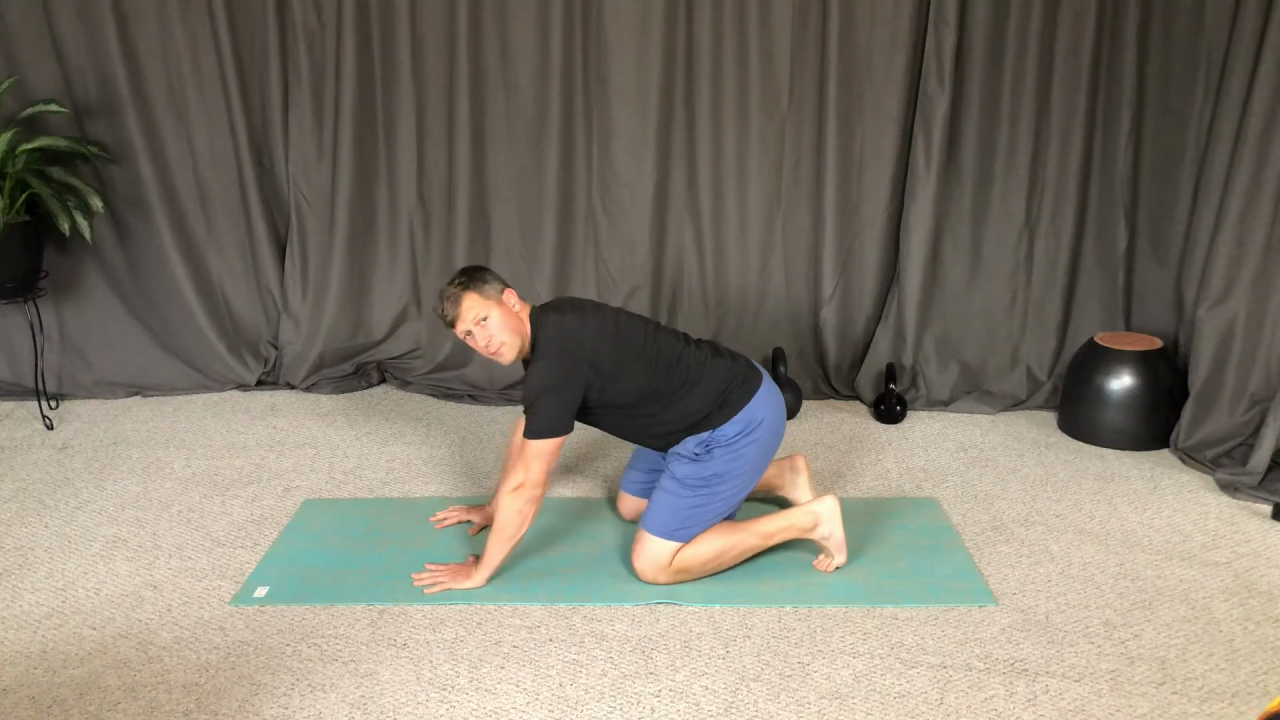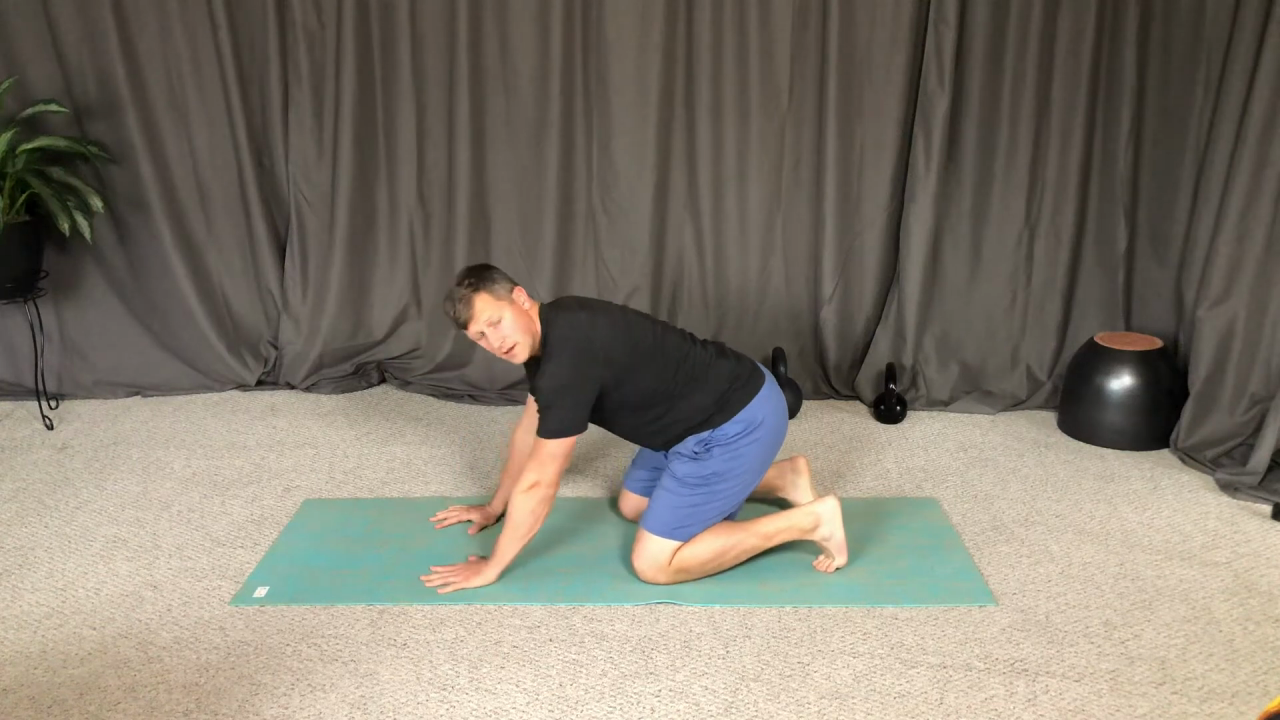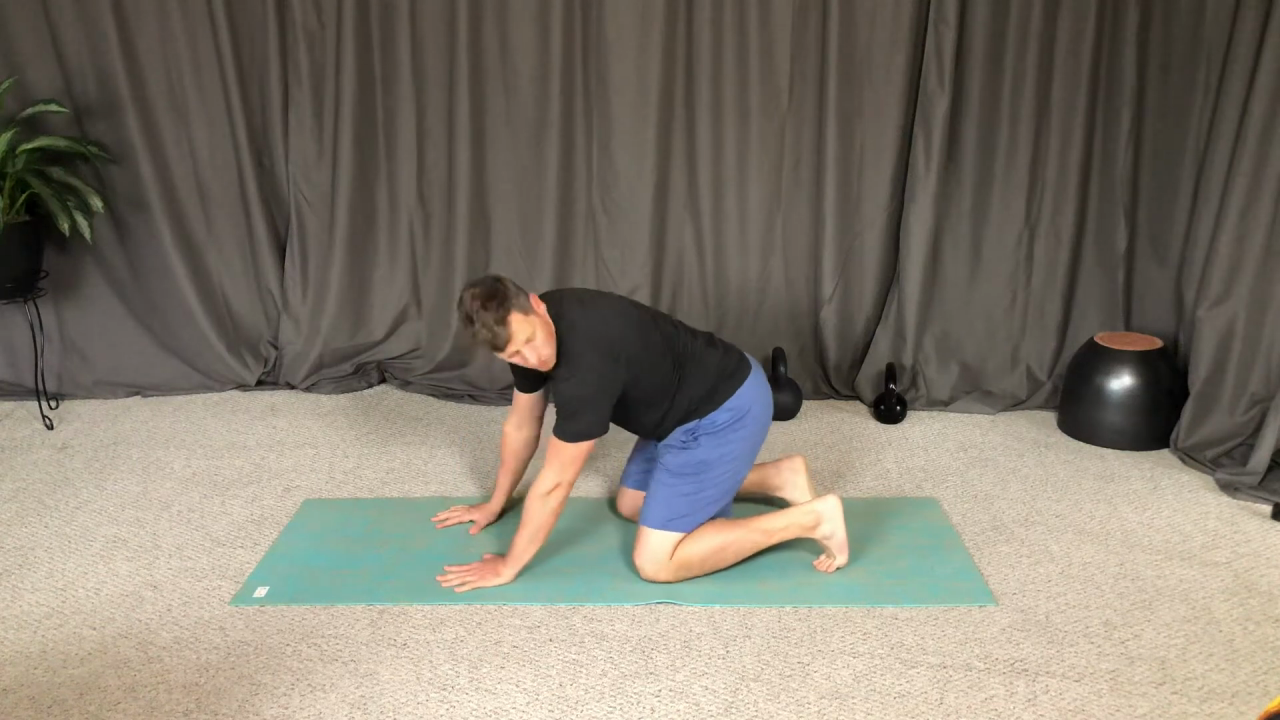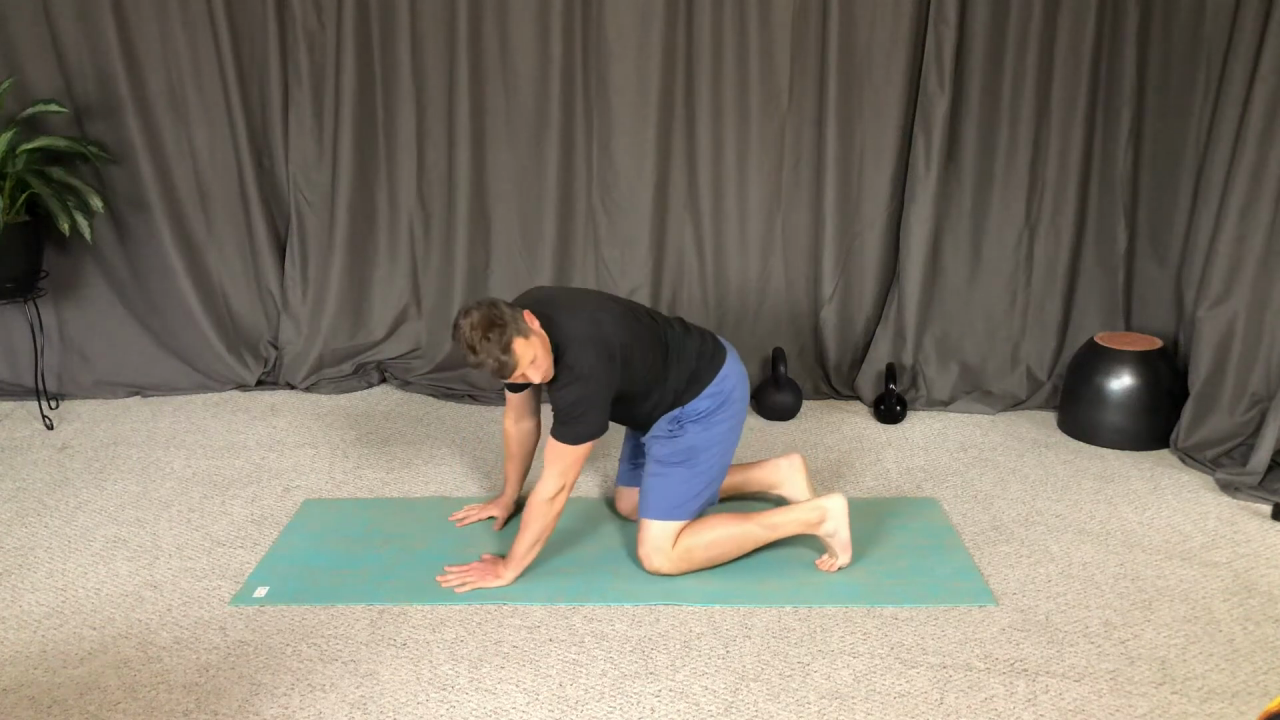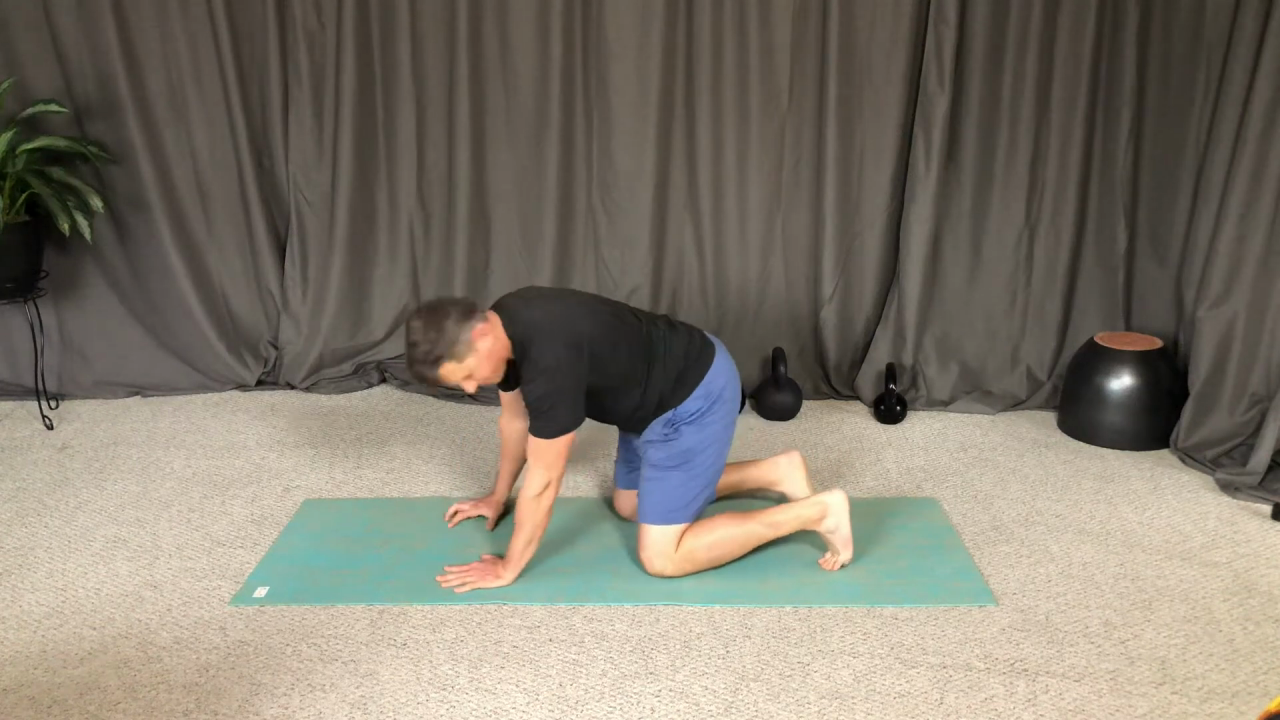
dt=0.2s
person 1, frame 1
left shoulder: (556, 359)
right shoulder: (546, 330)
left elbow: (527, 484)
right elbow: (528, 428)
left wrist: (480, 571)
right wrist: (492, 509)
left hip: (738, 422)
right hip: (716, 402)
left knee: (653, 564)
right knee: (631, 507)
left ankle: (809, 519)
right ankle: (780, 476)
person 1, frame 2
left shoulder: (567, 360)
right shoulder: (534, 333)
left elbow: (537, 482)
right elbow: (531, 427)
left wrist: (491, 567)
right wrist: (495, 507)
left hip: (739, 421)
right hip: (707, 409)
left knee: (653, 563)
right knee: (633, 506)
left ankle: (809, 520)
right ankle: (779, 477)
person 1, frame 3
left shoulder: (587, 361)
right shoulder: (525, 333)
left elbow: (554, 483)
right elbow: (522, 422)
left wrist: (507, 567)
right wrist: (496, 502)
left hip: (726, 407)
right hip: (689, 398)
left knee: (656, 562)
right knee: (630, 505)
left ankle: (812, 518)
right ankle: (780, 476)
person 1, frame 4
left shoulder: (583, 366)
right shoulder: (513, 336)
left elbow: (555, 486)
right elbow: (520, 418)
left wrist: (508, 568)
right wrist: (508, 496)
left hip: (707, 392)
right hip: (665, 388)
left knee: (660, 553)
right knee: (630, 503)
left ankle: (816, 514)
right ankle: (776, 474)
person 1, frame 5
left shoulder: (550, 359)
right shoulder: (504, 323)
left elbow: (542, 482)
right elbow: (516, 416)
left wrist: (508, 568)
right wrist: (499, 495)
left hip: (697, 393)
right hip: (662, 383)
left knee: (662, 556)
right knee: (630, 504)
left ankle: (817, 511)
right ankle: (776, 473)
